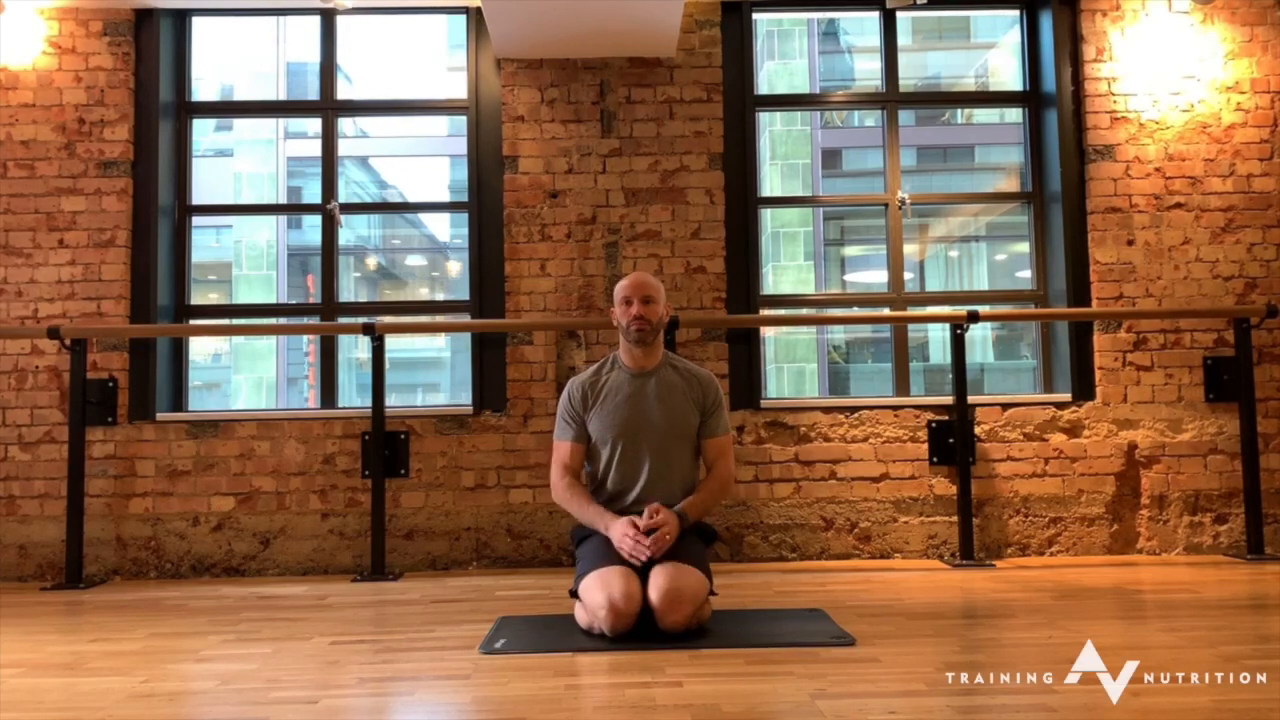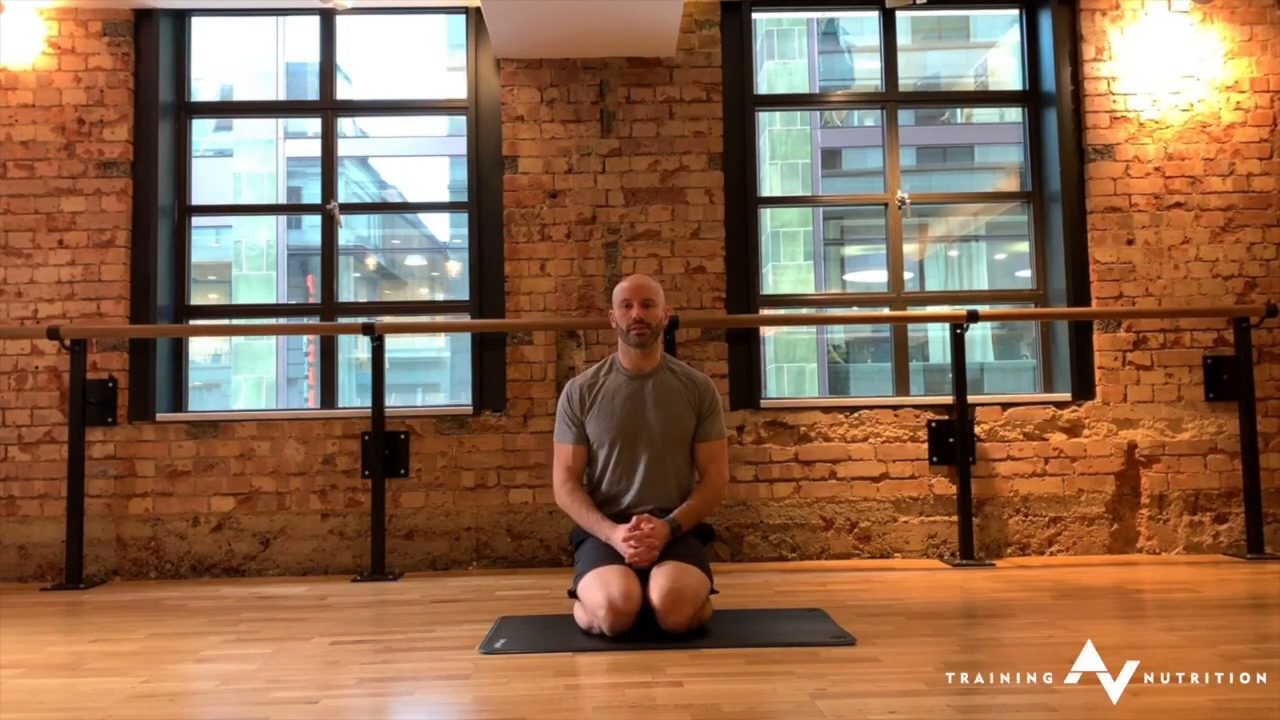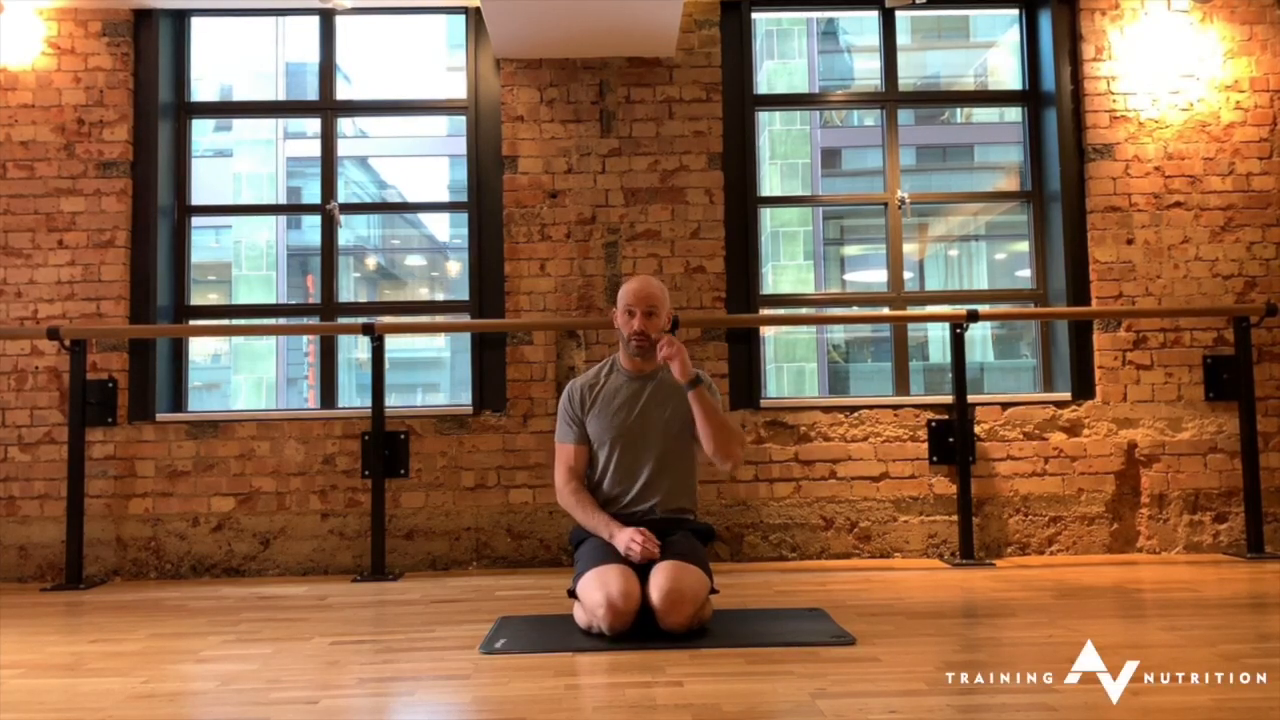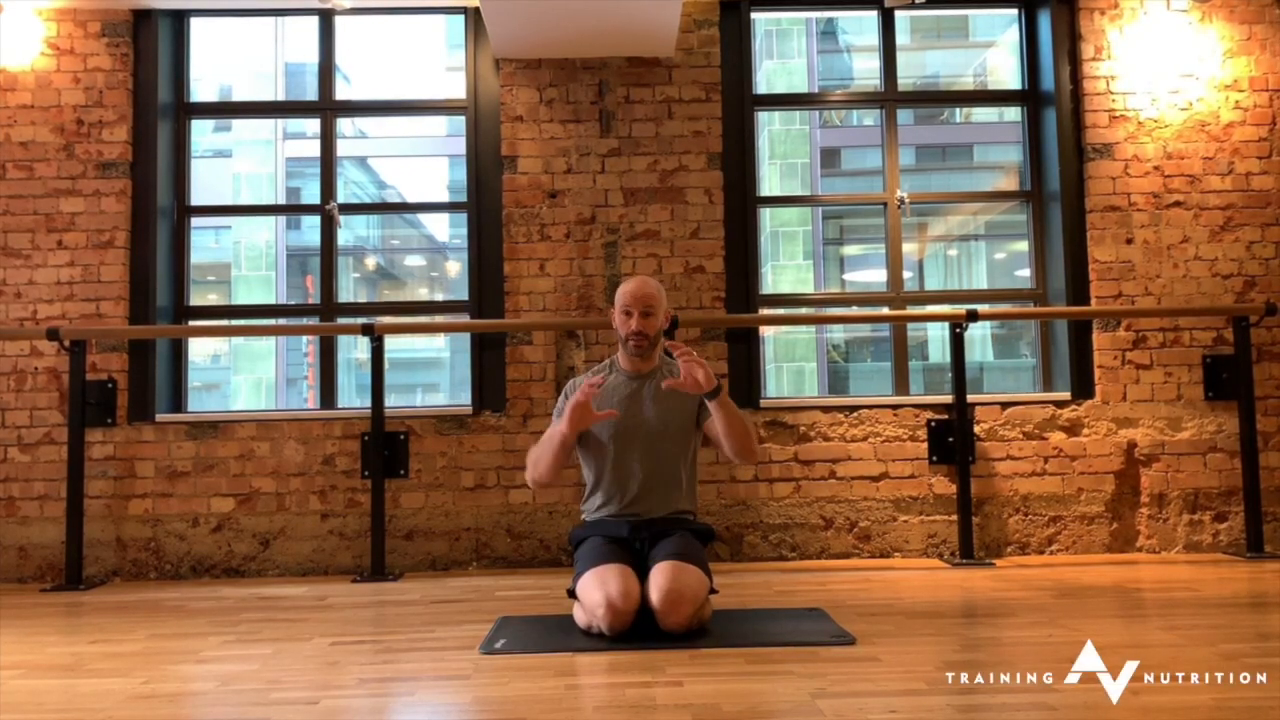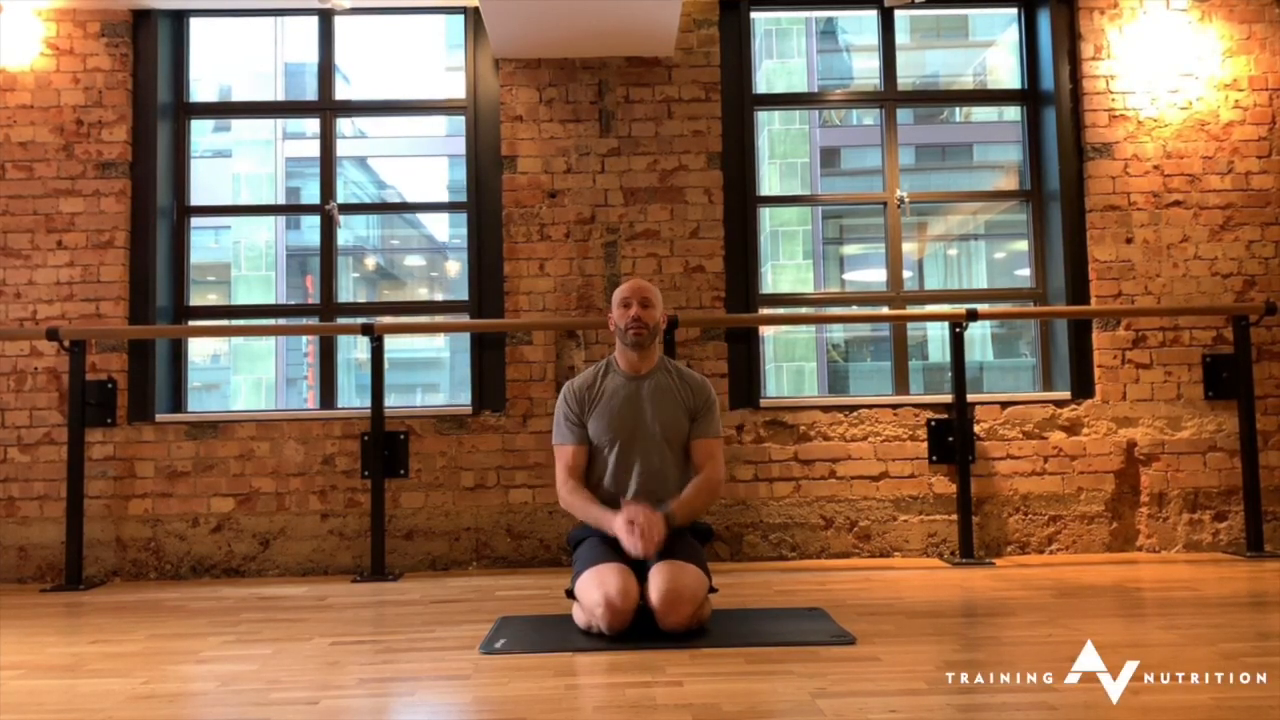
dt=0.7s
person 1, frame 1
left shoulder: (700, 384)
right shoulder: (582, 389)
left elbow: (722, 471)
right elbow: (562, 480)
left wrist: (679, 516)
right wrist: (611, 524)
left hip: (678, 527)
right hip: (606, 528)
left knee: (674, 610)
right knee: (615, 612)
left ankle: (675, 594)
right ankle: (588, 600)
person 1, frame 2
left shoulder: (698, 388)
right shoulder: (580, 391)
left elbow: (715, 478)
right elbow: (565, 484)
left wrist: (669, 527)
right wrist: (612, 533)
left hip: (677, 529)
right hip: (603, 530)
left knee: (675, 609)
right knee: (615, 610)
right ankle: (588, 597)
person 1, frame 3
left shoulder: (692, 384)
right shoulder: (581, 391)
left elbow: (731, 457)
right elbow: (567, 484)
left wrist: (691, 381)
right wrist: (616, 532)
left hip: (676, 527)
right hip: (605, 530)
left knee: (676, 608)
right knee: (614, 609)
left ankle: (649, 591)
right ankle: (588, 598)
person 1, frame 4
left shoulder: (692, 387)
right shoulder: (580, 390)
left elbow: (746, 455)
right elbow: (536, 476)
left wrist: (714, 392)
right wrist: (566, 428)
left hip: (674, 527)
right hip: (604, 528)
left knee: (675, 608)
right knee: (613, 610)
left ankle: (653, 593)
right ankle: (588, 595)
person 1, frame 5
left shoulder: (695, 389)
right shoulder: (578, 392)
left elbow: (711, 477)
right elbow: (568, 486)
left wrist: (664, 518)
right wrist: (614, 522)
left hip: (674, 529)
right hip: (602, 530)
left knee: (674, 609)
right knee: (612, 609)
left ankle: (655, 588)
right ankle: (587, 598)
